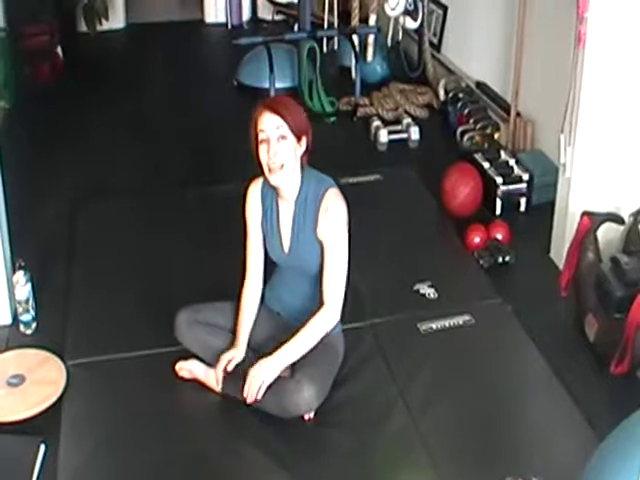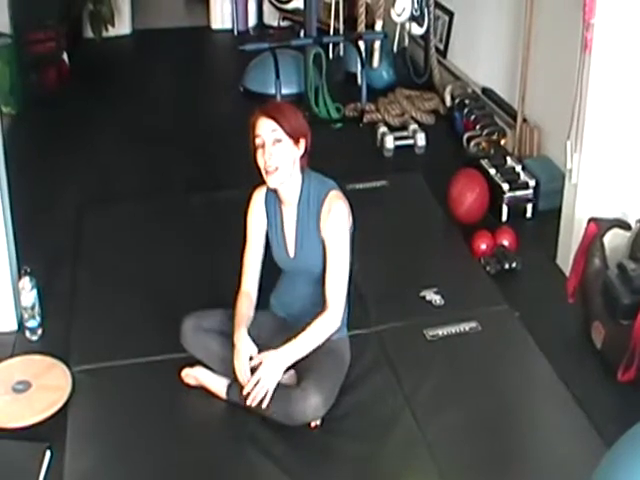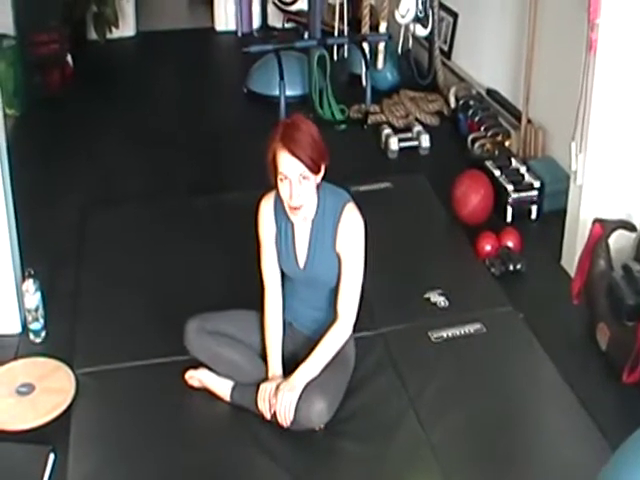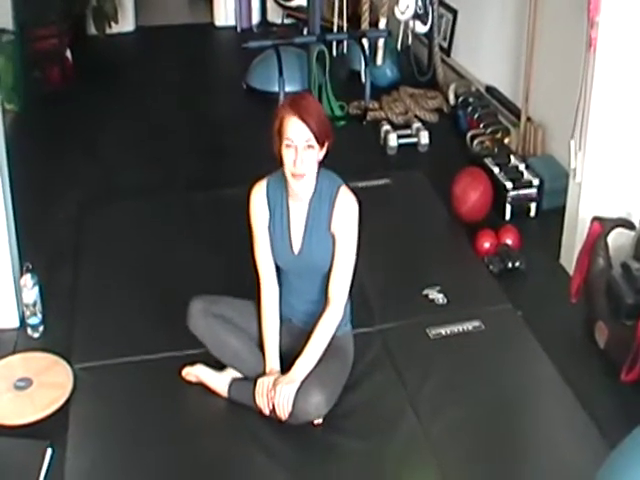
dt=1s
person 1, frame 1
left shoulder: (329, 202)
right shoulder: (257, 193)
left elbow: (332, 309)
right elbow: (252, 280)
left wrist: (274, 364)
right wrist: (239, 346)
left hip: (317, 332)
right hip: (273, 314)
left knee: (304, 396)
right knee: (186, 322)
left ankle: (214, 376)
right ankle: (285, 376)
person 1, frame 2
left shoulder: (331, 205)
right shoulder: (262, 200)
left elbow: (334, 310)
right elbow: (248, 288)
left wrist: (281, 358)
right wrist: (239, 335)
left hip: (323, 337)
right hip: (279, 321)
left knee: (309, 405)
right knee: (192, 329)
left ankle: (223, 384)
right ankle: (290, 380)
person 1, frame 3
left shoulder: (346, 218)
right shoulder: (269, 208)
left elbow: (345, 320)
right elbow: (272, 292)
left wrist: (296, 381)
right wrist: (275, 373)
left hip: (328, 339)
right hip: (284, 324)
left knee: (313, 411)
right knee: (196, 332)
left ankle: (226, 386)
right ankle: (284, 387)
person 1, frame 4
left shoulder: (342, 202)
right shoulder: (262, 194)
left elbow: (336, 304)
right elbow: (268, 284)
left wrist: (294, 375)
right wrist: (273, 368)
left hip: (327, 334)
right hip: (282, 321)
left knee: (310, 404)
right knee: (199, 312)
left ankle: (227, 382)
right ankle: (274, 379)
